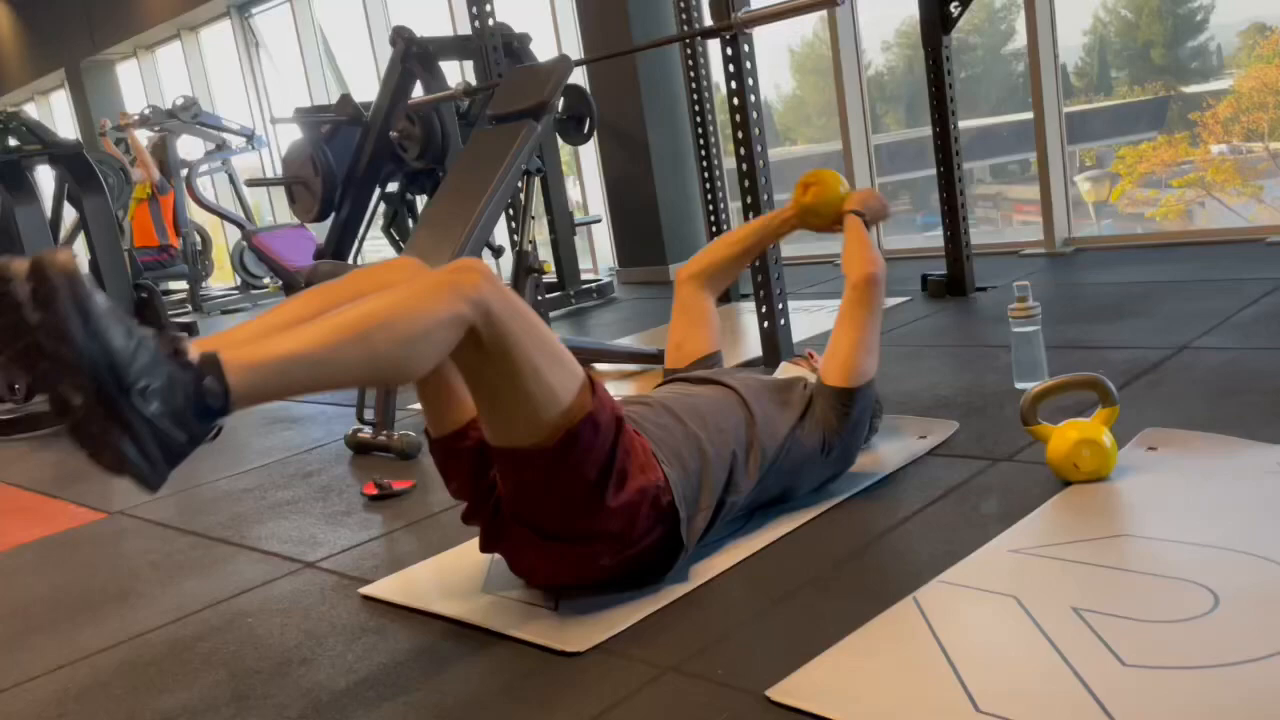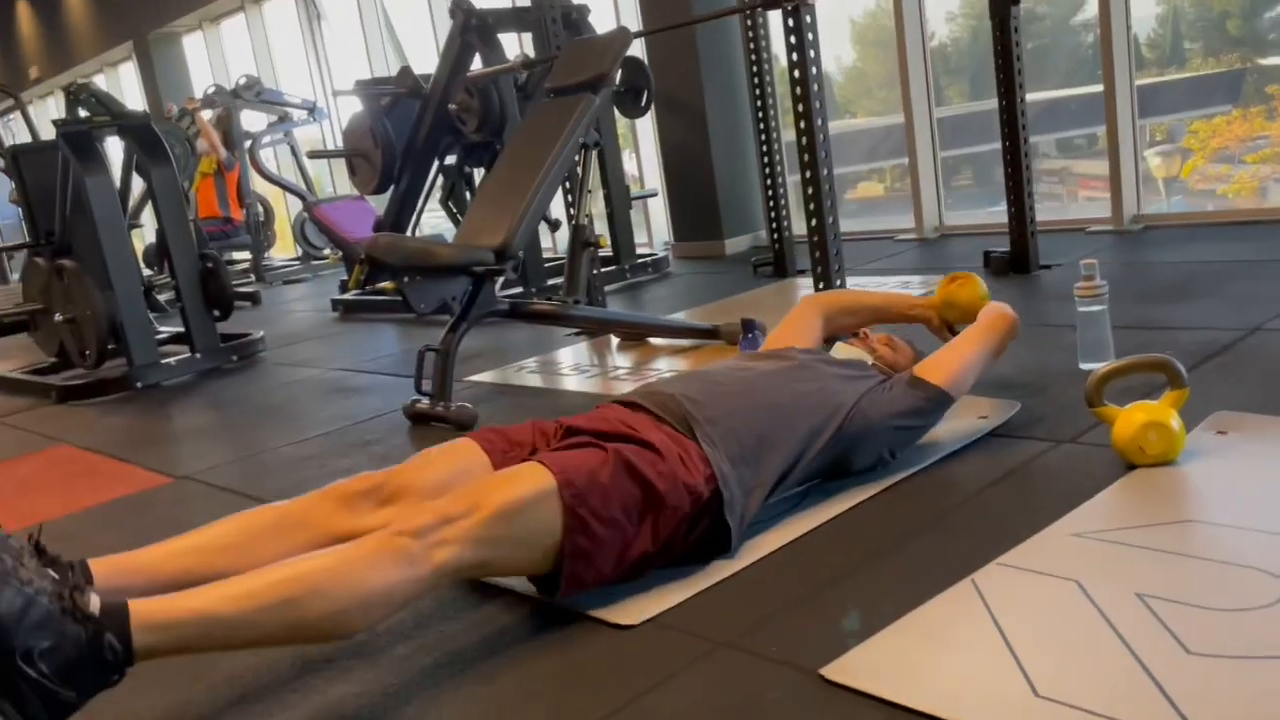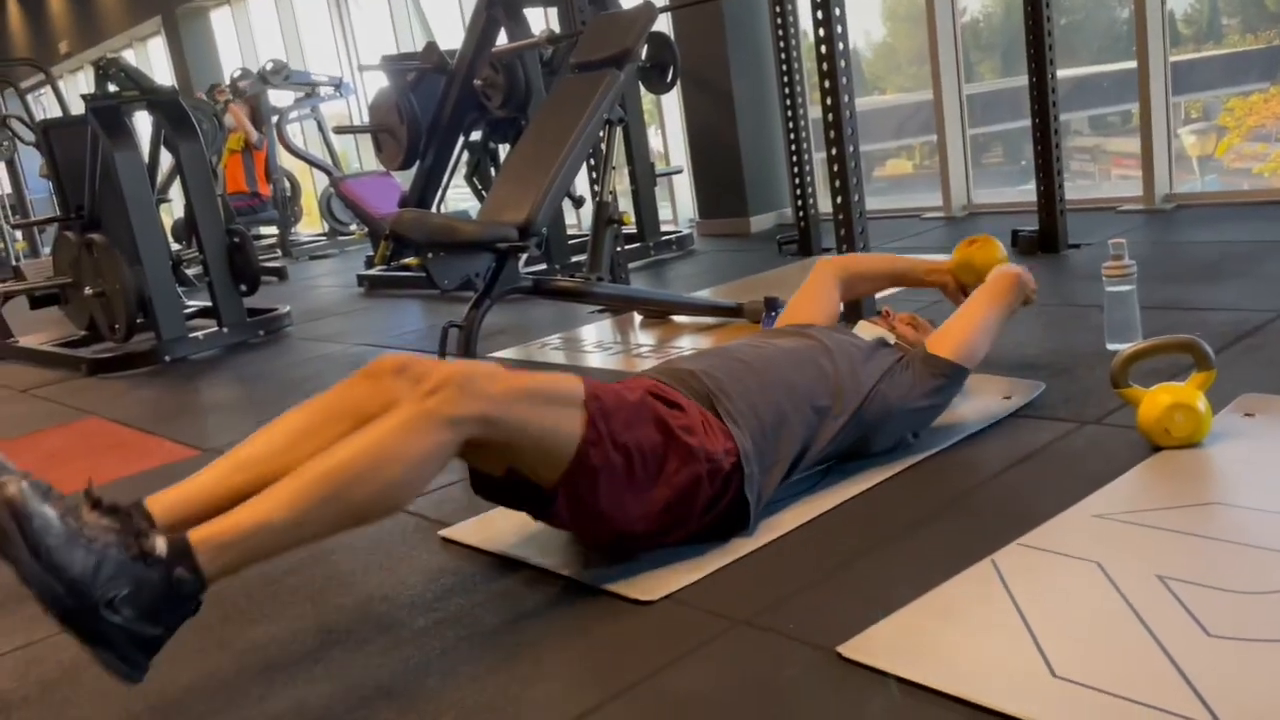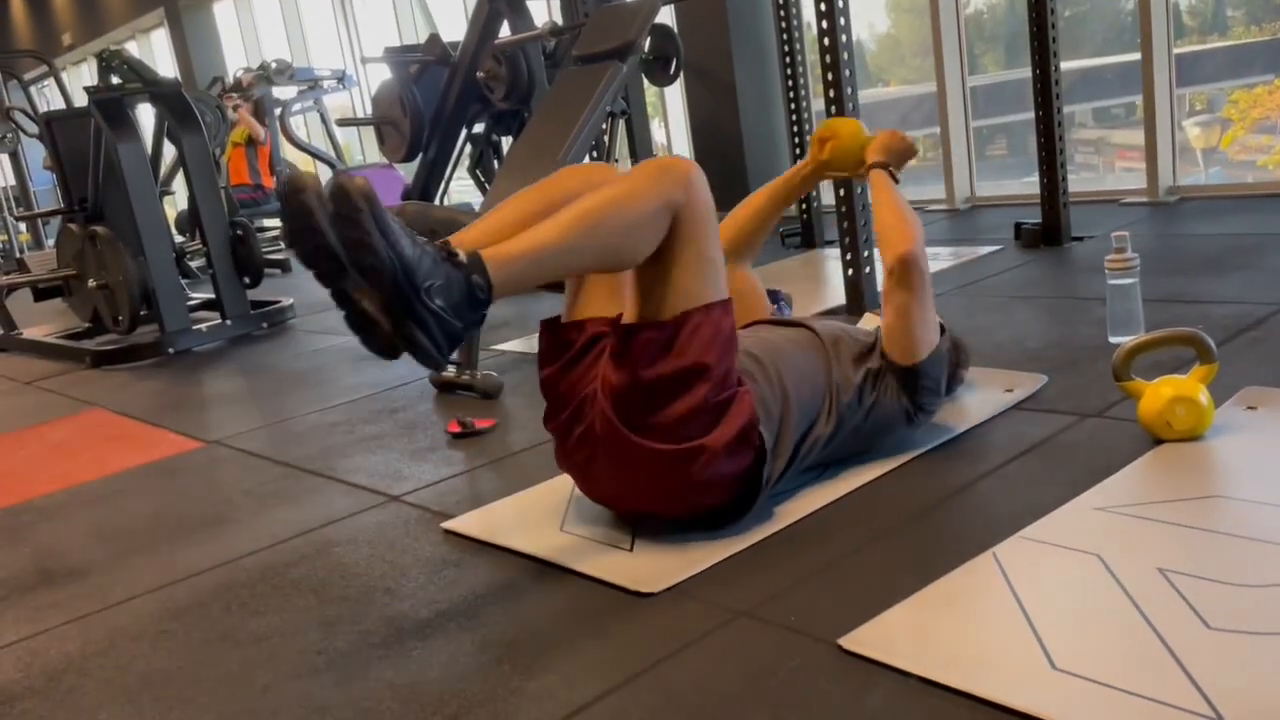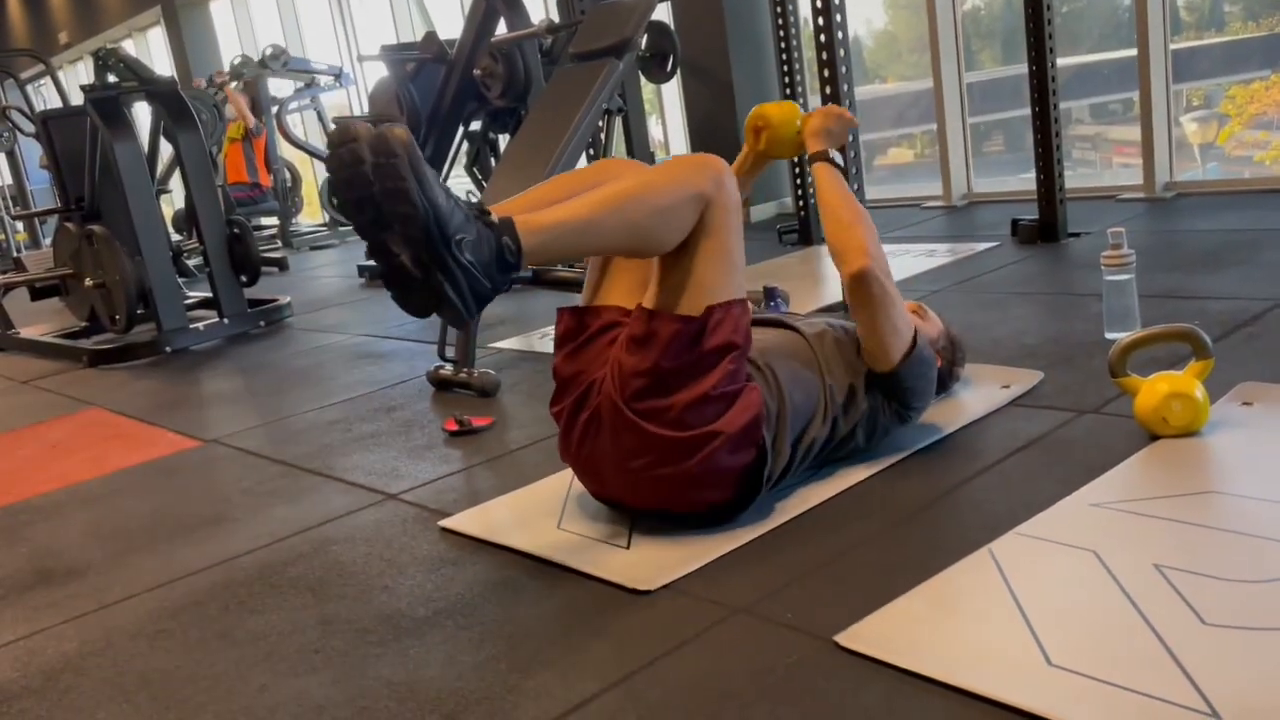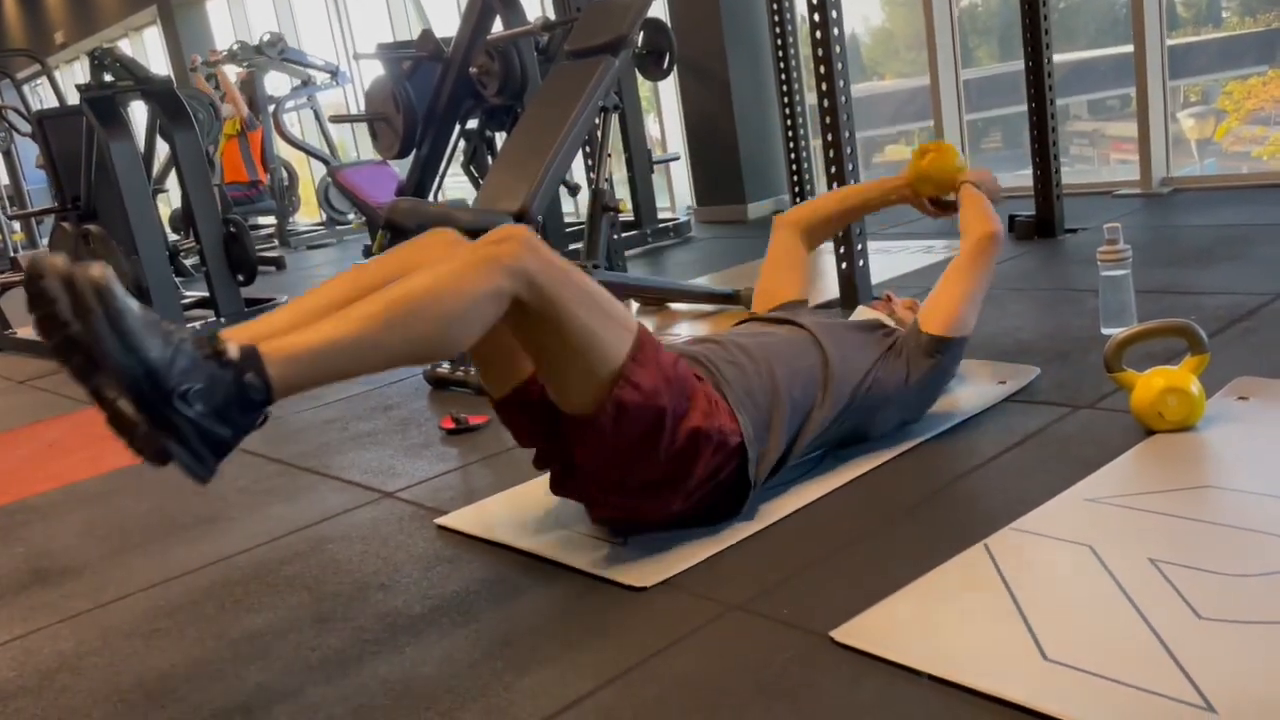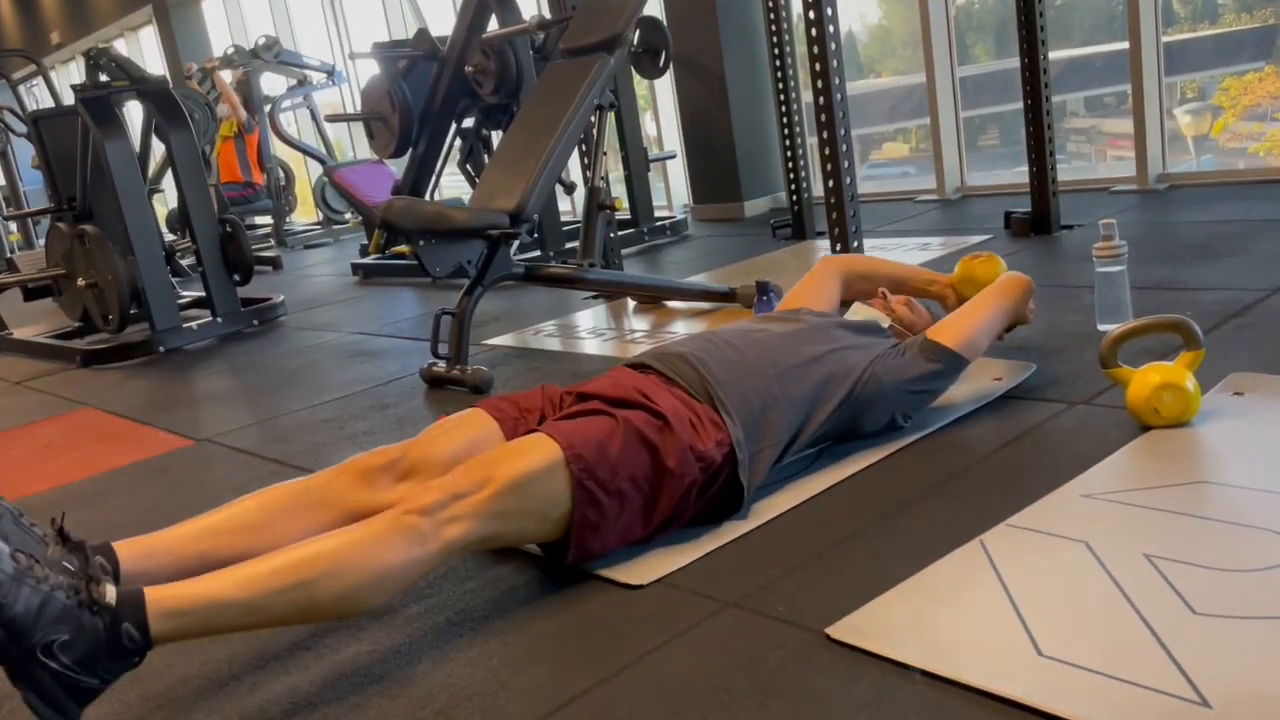
dt=0.5s
person 1, frame 1
left shoulder: (823, 433)
right shoulder: (713, 383)
left elbow: (863, 301)
right elbow: (693, 280)
left wrist: (852, 228)
right wrist: (787, 216)
left hip: (621, 509)
right hip: (530, 496)
left knee: (466, 286)
right knee: (392, 277)
left ankle: (176, 403)
right ankle: (159, 376)
person 1, frame 2
left shoulder: (880, 406)
right shoulder: (802, 366)
left elbow: (982, 341)
right elbow: (816, 303)
left wrist: (985, 315)
right wrist: (928, 299)
left hip: (678, 477)
right hip: (609, 428)
left knee: (429, 541)
right knee: (371, 500)
right ankle: (83, 587)
person 1, frame 3
left shoulder: (907, 386)
right shoulder: (822, 344)
left elbow: (979, 319)
right elbow: (829, 271)
left wrist: (1002, 283)
right wrist: (940, 270)
left hip: (692, 468)
right hip: (639, 404)
left knee: (454, 396)
right knee: (395, 378)
left ankle: (168, 577)
right ankle: (149, 529)
person 1, frame 4
left shoulder: (908, 383)
right shoulder: (799, 337)
left elbow: (908, 263)
right elbow: (726, 246)
left wrist: (879, 171)
right wrist: (813, 169)
left hip: (692, 447)
right hip: (601, 428)
left knee: (674, 179)
right knee: (597, 181)
left ankle: (455, 296)
right ankle: (435, 283)
person 1, frame 5
left shoulder: (900, 381)
right shoulder: (793, 338)
left elbow: (864, 272)
right elbow: (713, 257)
left wrist: (820, 156)
right wrist: (754, 157)
left hip: (692, 443)
right hip: (601, 427)
left knee: (701, 178)
right knee: (628, 173)
left ankle: (483, 257)
right ankle: (461, 248)
person 1, frame 6
left shoulder: (902, 370)
right shoulder: (798, 327)
left elbow: (983, 248)
right elbow: (794, 227)
left wrist: (971, 194)
right wrist: (900, 187)
left hip: (688, 454)
right hip: (604, 435)
left knee: (509, 254)
right knee: (444, 248)
left ankle: (230, 389)
right ankle: (206, 366)
person 1, frame 7
left shoulder: (901, 373)
right shoulder: (819, 327)
left elbow: (1012, 293)
right elbow: (835, 261)
left wrist: (999, 292)
right wrist: (935, 275)
left hip: (686, 441)
right hip: (622, 391)
left knee: (442, 516)
right knee: (385, 474)
left ankle: (109, 628)
right ankle: (99, 571)
